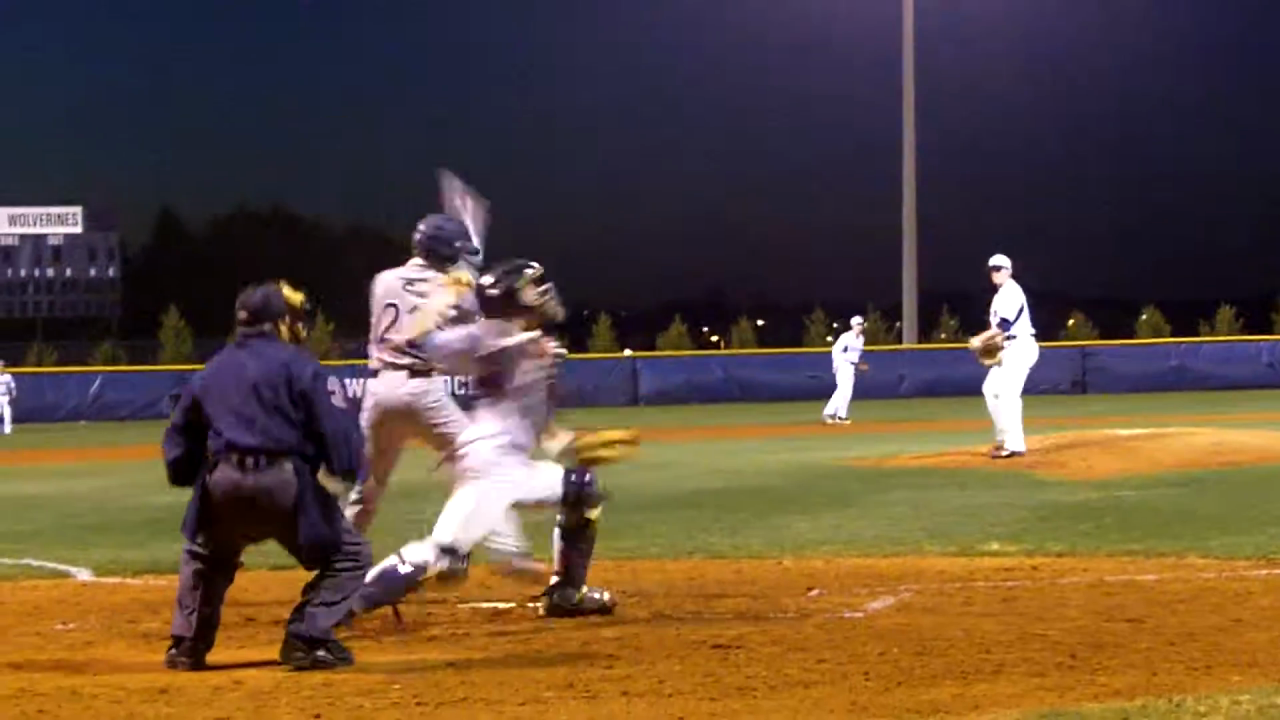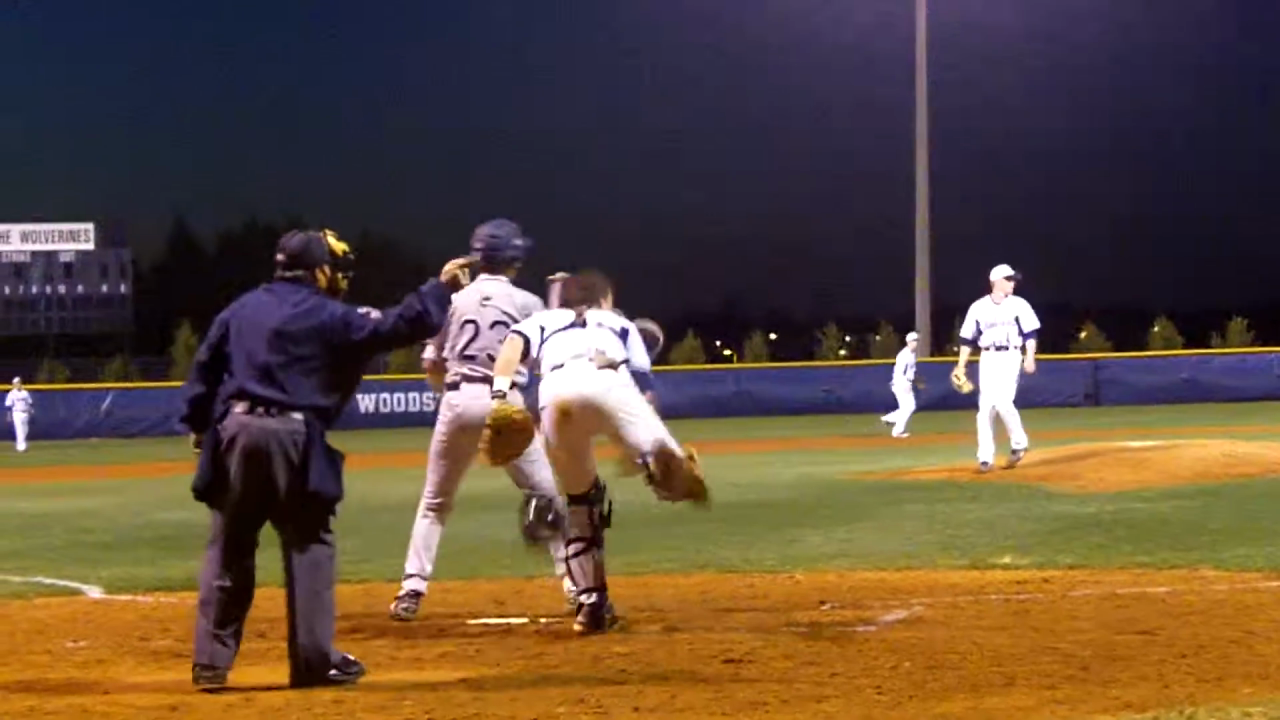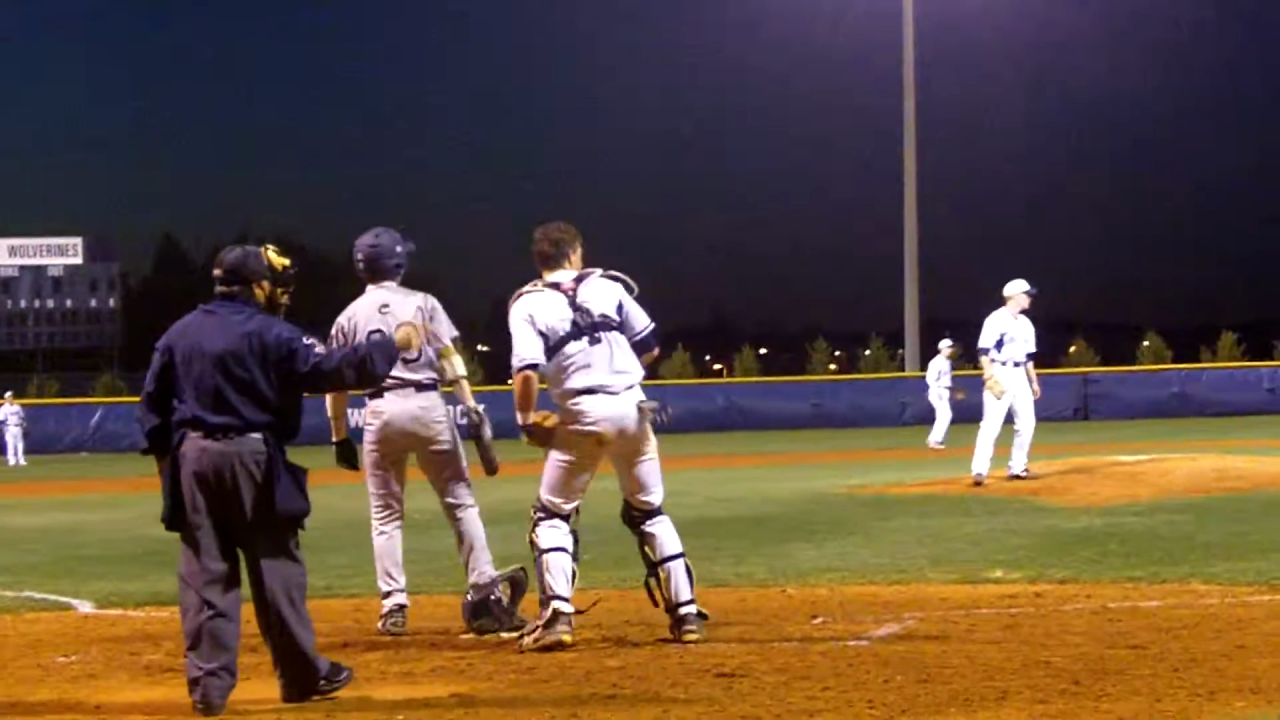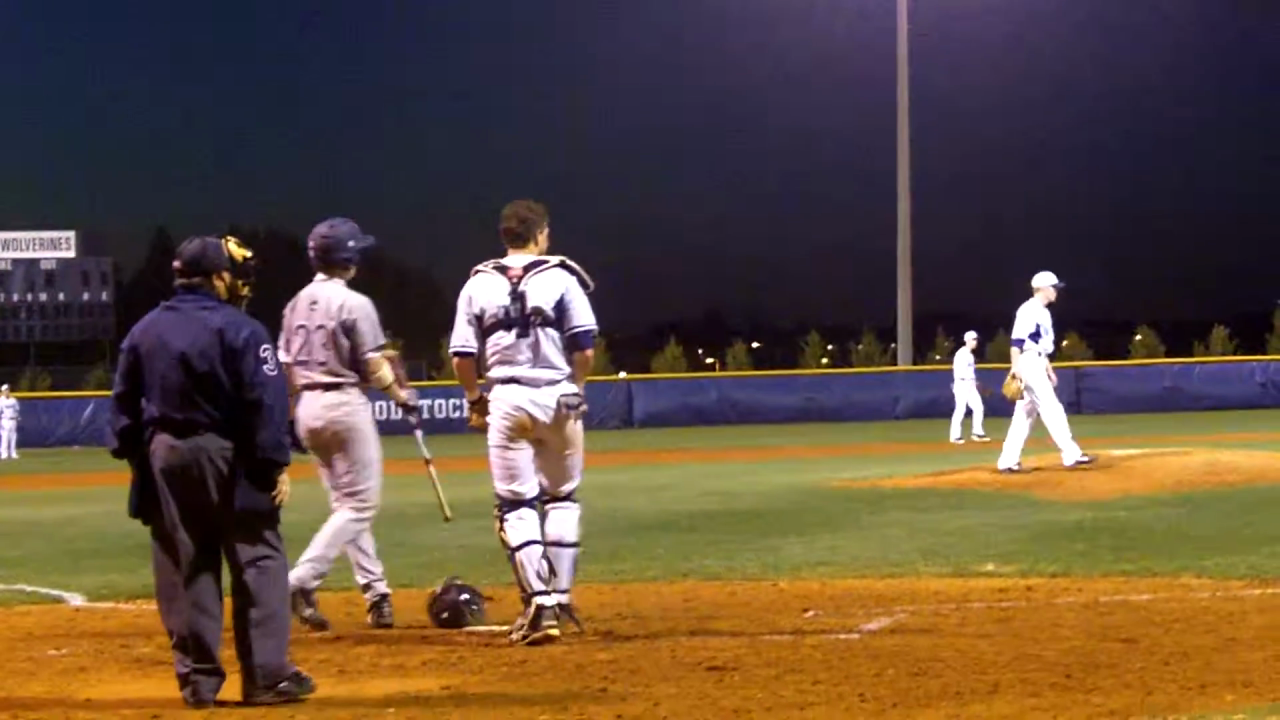
dt=0.5s
person 1, frame 1
left shoulder: (211, 371)
right shoulder: (299, 365)
left elbow: (180, 443)
right elbow: (334, 431)
left wrist: (203, 479)
right wrist: (347, 470)
left hip: (224, 485)
right hip: (284, 484)
left knee: (203, 555)
right knee: (349, 554)
left ankle: (188, 645)
right ankle: (307, 639)
person 1, frame 2
left shoulder: (240, 309)
right shoulder: (330, 317)
left elbow: (204, 369)
right elbow: (396, 324)
left wrist: (198, 422)
right wrist: (441, 286)
left hip: (235, 430)
right hip: (293, 437)
left knee: (227, 552)
right knee: (307, 547)
left ankle: (212, 658)
right ankle: (314, 661)
person 1, frame 3
left shoulder: (179, 333)
right shoulder: (273, 335)
left elbow: (153, 399)
right elbow: (334, 367)
left wrist: (162, 450)
right wrist: (391, 345)
left hip: (193, 457)
right hip: (252, 457)
left knee: (205, 575)
right knee: (276, 567)
right ankle: (303, 674)
person 1, frame 4
left shoulder: (144, 329)
right shoulder: (240, 329)
left elbow: (124, 401)
right elbow: (266, 402)
left wrist: (134, 454)
right wrist: (278, 463)
left hip: (165, 456)
right hip: (226, 455)
left knee: (183, 570)
right knee: (258, 560)
left ankle: (197, 678)
right ankle: (266, 672)
person 2, frame 1
left shoulder: (534, 347)
right shoulder: (495, 341)
left wrist: (570, 443)
left hip: (514, 464)
right hip: (490, 462)
left knee: (581, 487)
right knee: (443, 556)
left ankle: (566, 593)
person 2, frame 2
left shoulder: (544, 320)
right shoulder: (622, 325)
left elbow: (514, 344)
right elbow: (643, 385)
left wrist: (502, 392)
left hip: (555, 390)
right hip: (604, 381)
left knee: (581, 501)
right knee: (663, 460)
left ankle: (591, 604)
right ankle: (674, 460)
person 2, frame 3
left shoulder: (527, 305)
right shoulder: (608, 286)
left elbow: (526, 374)
right elbow: (649, 348)
left wrist: (527, 420)
left hip: (581, 414)
right hip: (631, 407)
left knee: (551, 516)
right knee: (649, 513)
left ankle: (558, 613)
right ankle: (685, 614)
person 2, frame 4
left shoulder: (478, 284)
right shoulder: (562, 277)
left elbow: (462, 358)
right elbow: (584, 350)
left wrist: (474, 399)
left hip: (507, 401)
right hip: (558, 399)
left knee: (516, 506)
right knee: (561, 499)
left ankle: (540, 606)
right ankle: (558, 598)
person 3, frame 1
left shoulder: (382, 281)
right shoulder: (459, 292)
left hip: (381, 390)
right hip: (425, 391)
left knee: (367, 488)
right ankle: (510, 551)
person 3, frame 2
left shoulder: (451, 300)
right shoulder: (527, 303)
left elbow: (433, 363)
left hip: (457, 401)
left knee: (435, 503)
right knee: (546, 496)
left ankle: (411, 589)
right ankle: (574, 587)
person 3, frame 3
left shoulder: (348, 317)
right shoulder: (423, 303)
right elbow: (449, 356)
left wrist: (340, 438)
right wrist: (470, 405)
left hip: (380, 412)
right hip: (427, 406)
left knee: (385, 515)
right knee: (460, 504)
left ankle: (394, 606)
right ankle: (486, 594)
person 3, frame 4
left shoulder: (297, 303)
right shoulder: (354, 303)
left elbow: (285, 365)
right elbow: (373, 366)
left wrist: (288, 420)
right wrist: (404, 397)
left hip: (306, 408)
right hip: (345, 404)
left knee: (352, 502)
right knee: (358, 505)
left ankle: (377, 596)
right ankle: (300, 583)
person 4, frame 1
left shoulder: (1011, 292)
right shoulder: (1004, 293)
left elbow: (1005, 325)
left wrist: (981, 339)
right wrist: (986, 340)
left hip: (1020, 348)
right hip: (1012, 349)
left knee: (1008, 395)
right knee: (990, 389)
left ankle: (1015, 445)
right ankle: (1004, 437)
person 4, frame 2
left shoulder: (1019, 304)
right shoulder: (978, 307)
left elbow: (1030, 333)
right elbow: (966, 338)
left wrist: (1029, 357)
right wrist: (961, 364)
left hip: (1010, 357)
right hip: (988, 359)
left knee: (1002, 403)
right knee: (985, 409)
left ankle: (1018, 444)
right ankle: (985, 458)
person 4, frame 3
left shoulder: (1026, 323)
right shoulder: (996, 319)
right elbow: (984, 349)
left wrist: (1034, 381)
right wrist: (988, 371)
left hip: (1019, 376)
right hip: (999, 376)
left knee: (1026, 422)
right knee: (991, 424)
left ankle: (1017, 467)
right ankle: (980, 470)
person 4, frame 4
left shoulder: (1044, 312)
right shoulder: (1028, 310)
right elbow: (1016, 340)
left wrist: (1049, 370)
right wrist: (1015, 366)
left hip: (1037, 366)
right hip: (1028, 364)
left knee: (1024, 415)
right knee: (1052, 409)
left ankle: (1008, 461)
right ankle: (1072, 455)
